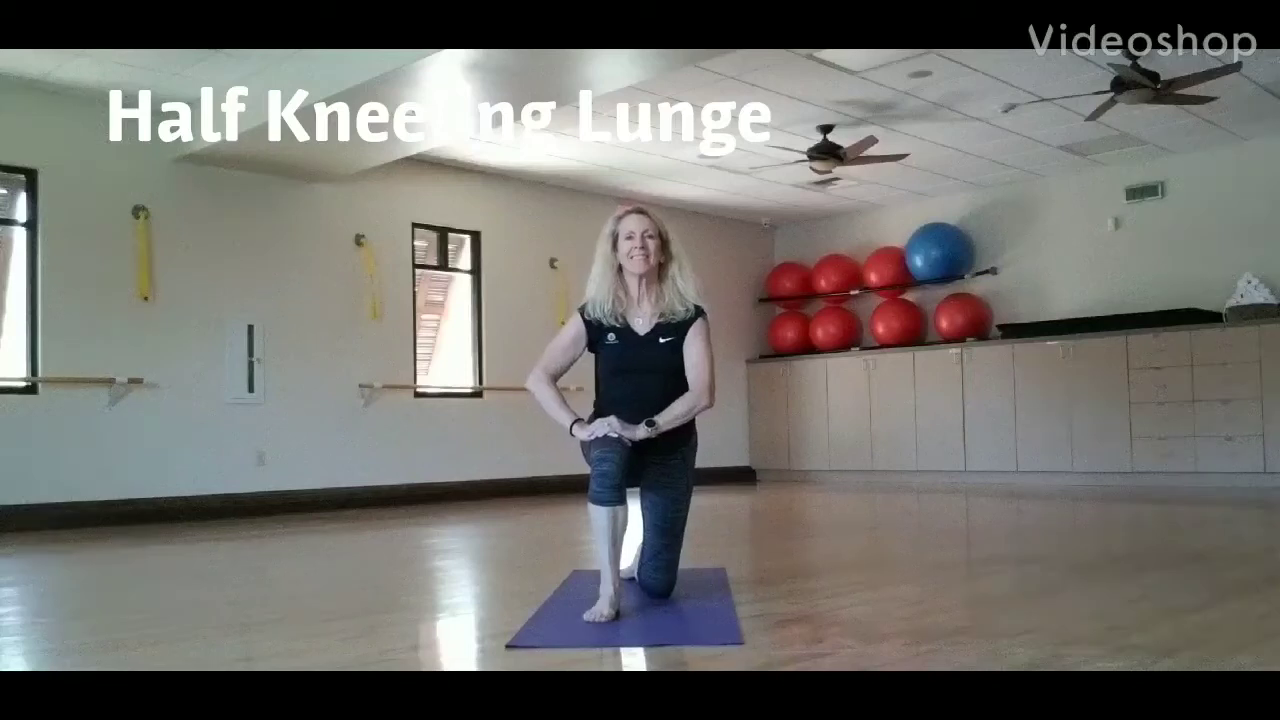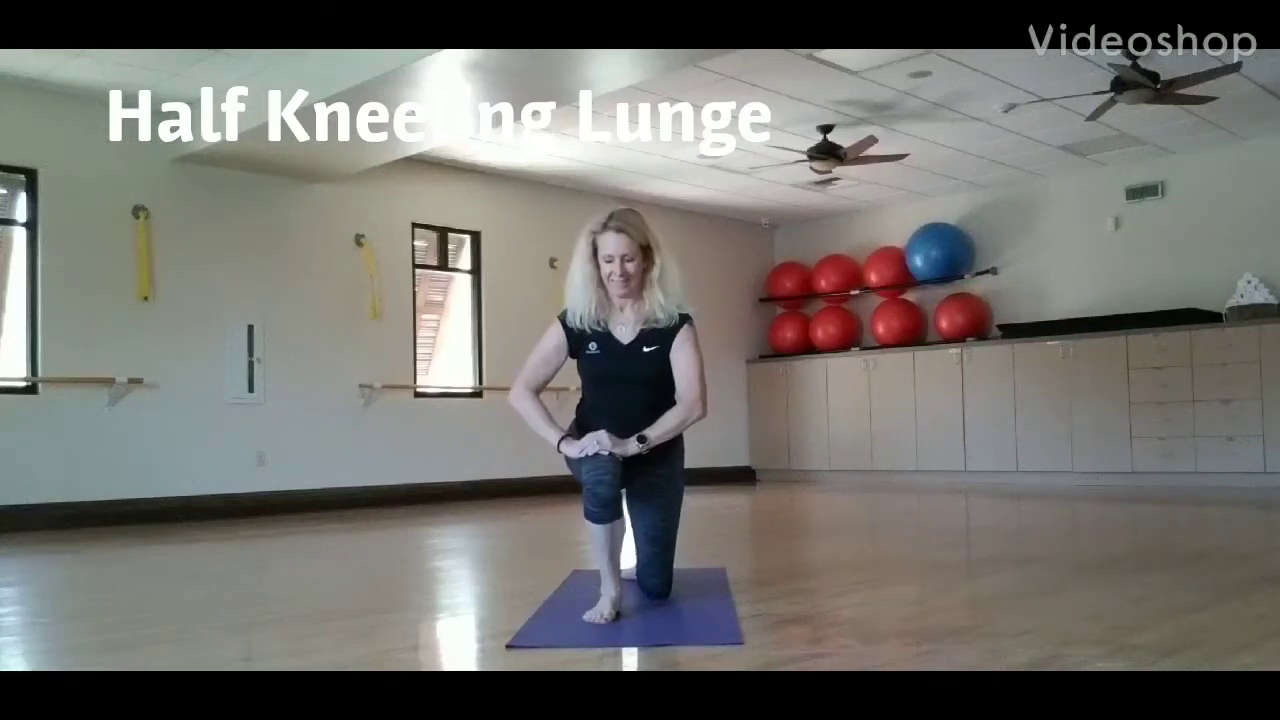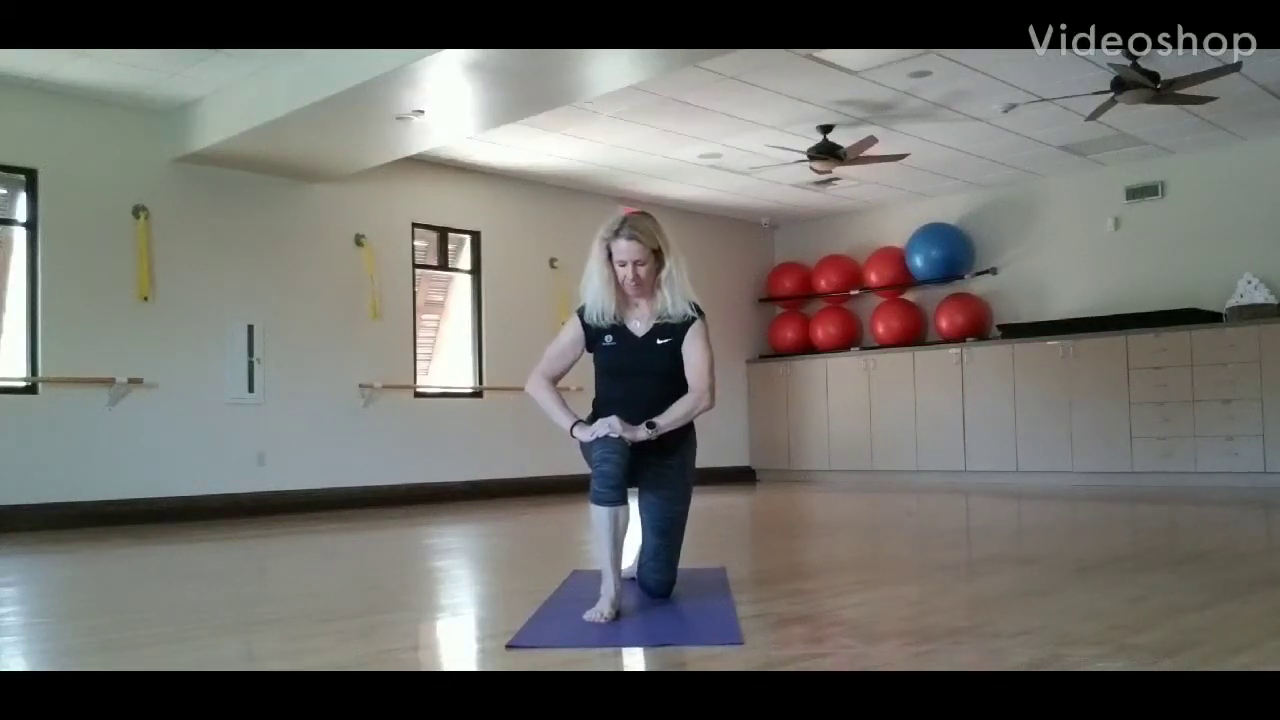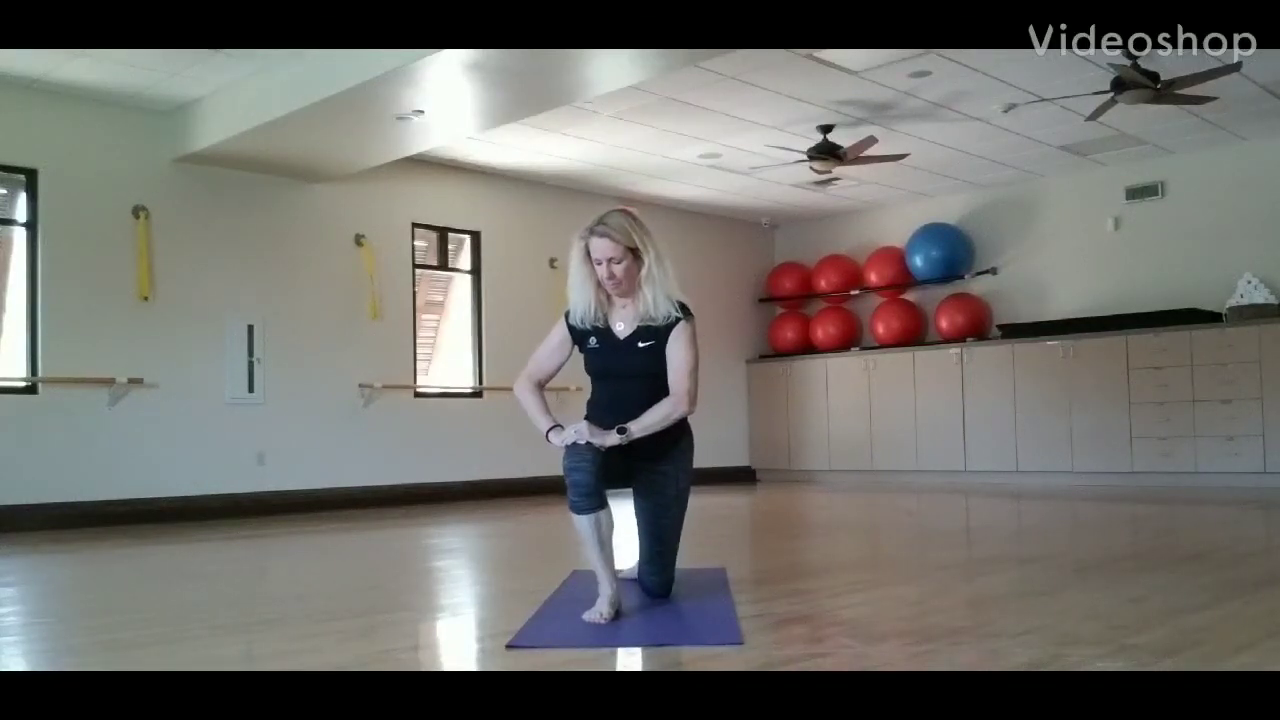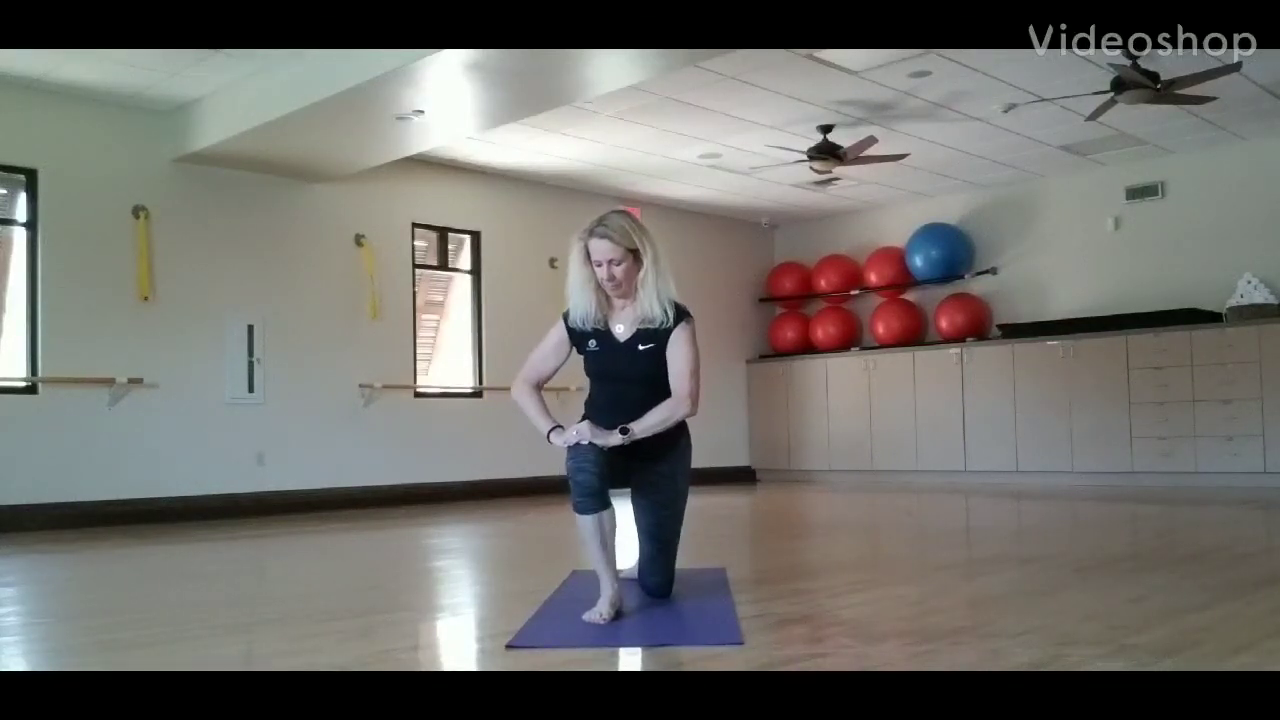
dt=1s
person 1, frame 1
left shoulder: (688, 316)
right shoulder: (594, 315)
left elbow: (702, 394)
right elbow: (538, 378)
left wrist: (643, 428)
right wrist: (576, 426)
left hip: (670, 446)
right hip: (611, 439)
left knee: (658, 585)
right knee: (608, 460)
left ankle: (640, 562)
right ankle: (608, 589)
person 1, frame 2
left shoulder: (674, 323)
right shoulder: (575, 321)
left elbow: (693, 405)
right elbow: (521, 392)
left wrist: (634, 444)
right wrist: (563, 442)
left hip: (656, 452)
right hip: (595, 447)
left knee: (656, 587)
right knee: (601, 479)
left ankle: (640, 565)
right ankle: (609, 589)
person 1, frame 3
left shoulder: (686, 317)
right shoulder: (593, 316)
left elbow: (702, 395)
right elbow: (538, 381)
left wrist: (643, 430)
right wrist: (577, 427)
left hip: (669, 446)
right hip: (609, 439)
left knee: (658, 584)
right knee: (610, 460)
left ankle: (641, 563)
right ankle: (609, 588)
person 1, frame 4
left shoulder: (673, 317)
right shoulder: (580, 317)
left elbow: (683, 400)
right elbow: (526, 383)
left wrist: (617, 434)
right wrist: (554, 431)
left hip: (662, 450)
right hip: (601, 442)
left knee: (657, 586)
right knee: (579, 467)
left ankle: (643, 566)
right ankle: (607, 589)
person 1, frame 5
left shoulder: (672, 319)
right shoulder: (579, 319)
left elbow: (685, 401)
right elbow: (524, 384)
left wrist: (619, 434)
right wrist: (555, 432)
left hip: (661, 449)
right hip: (599, 440)
left knee: (657, 585)
right knee: (582, 468)
left ankle: (642, 566)
right ankle: (608, 588)
